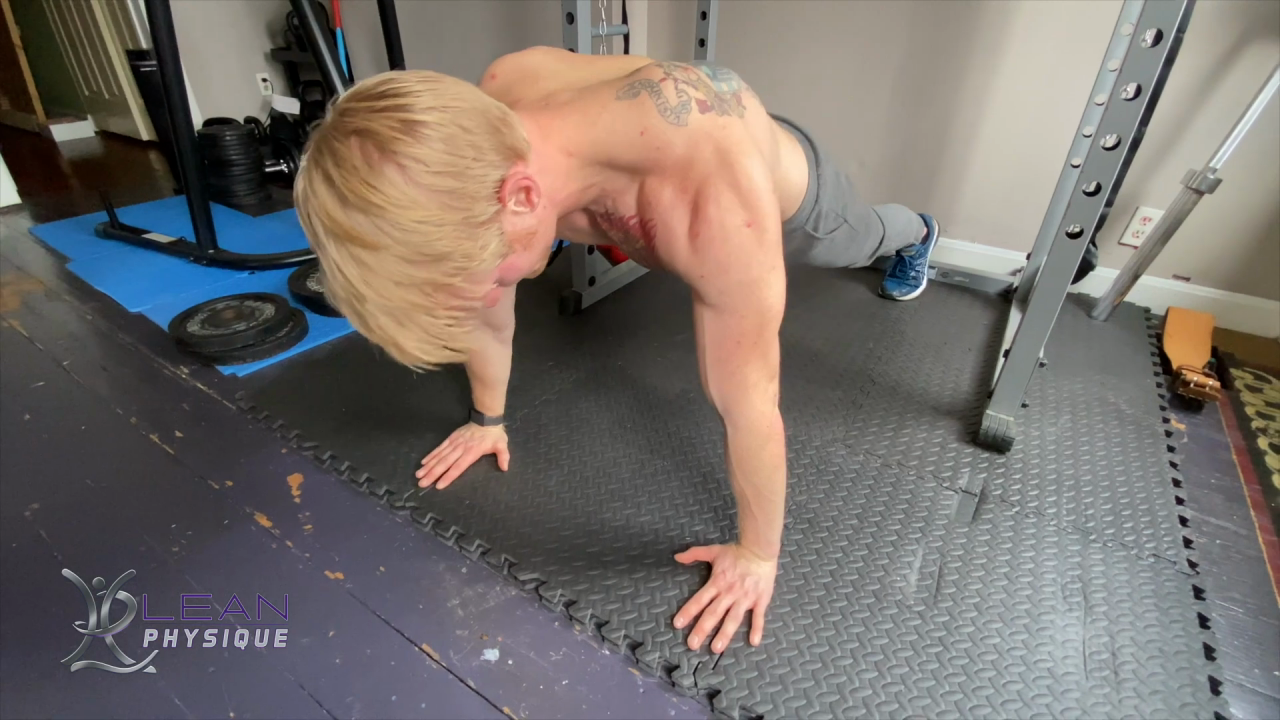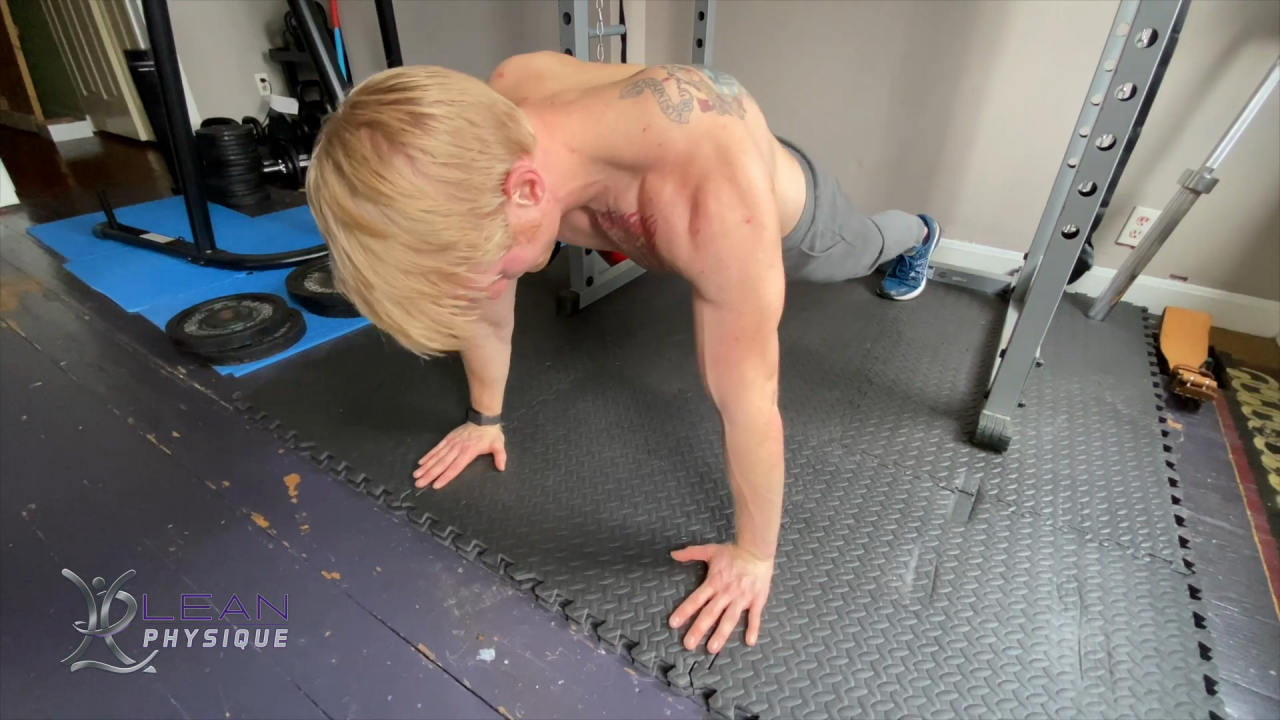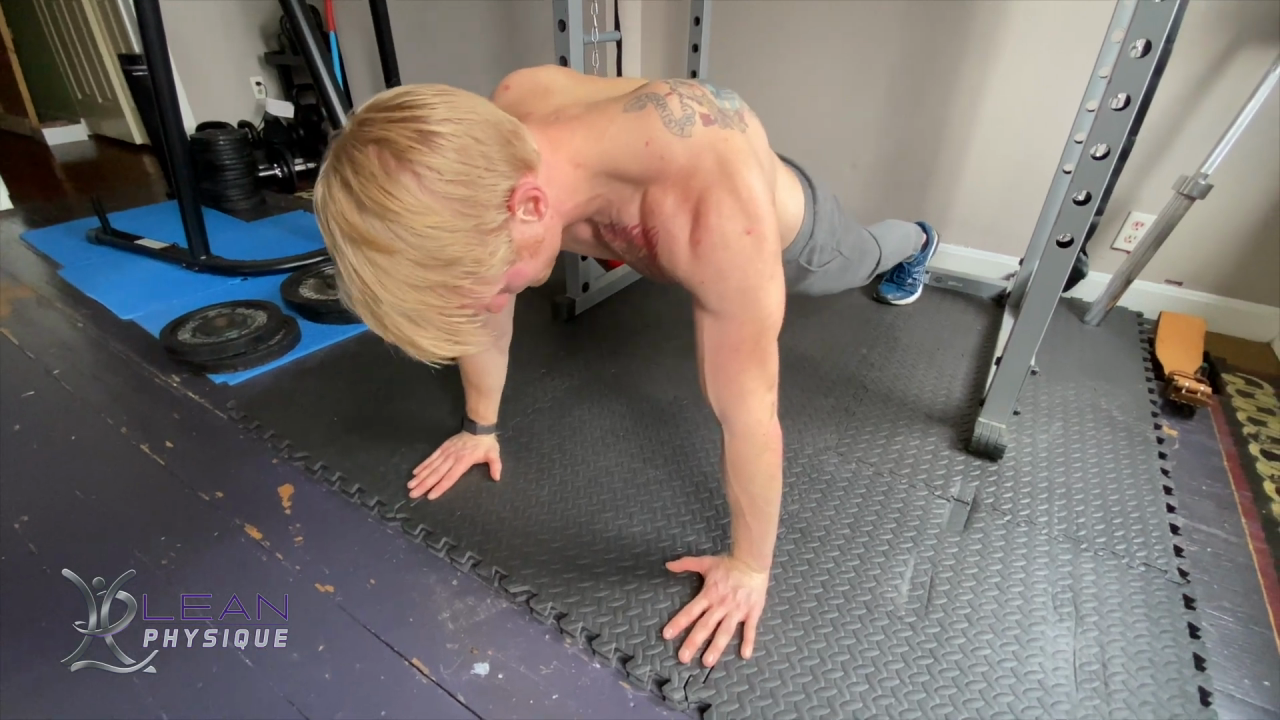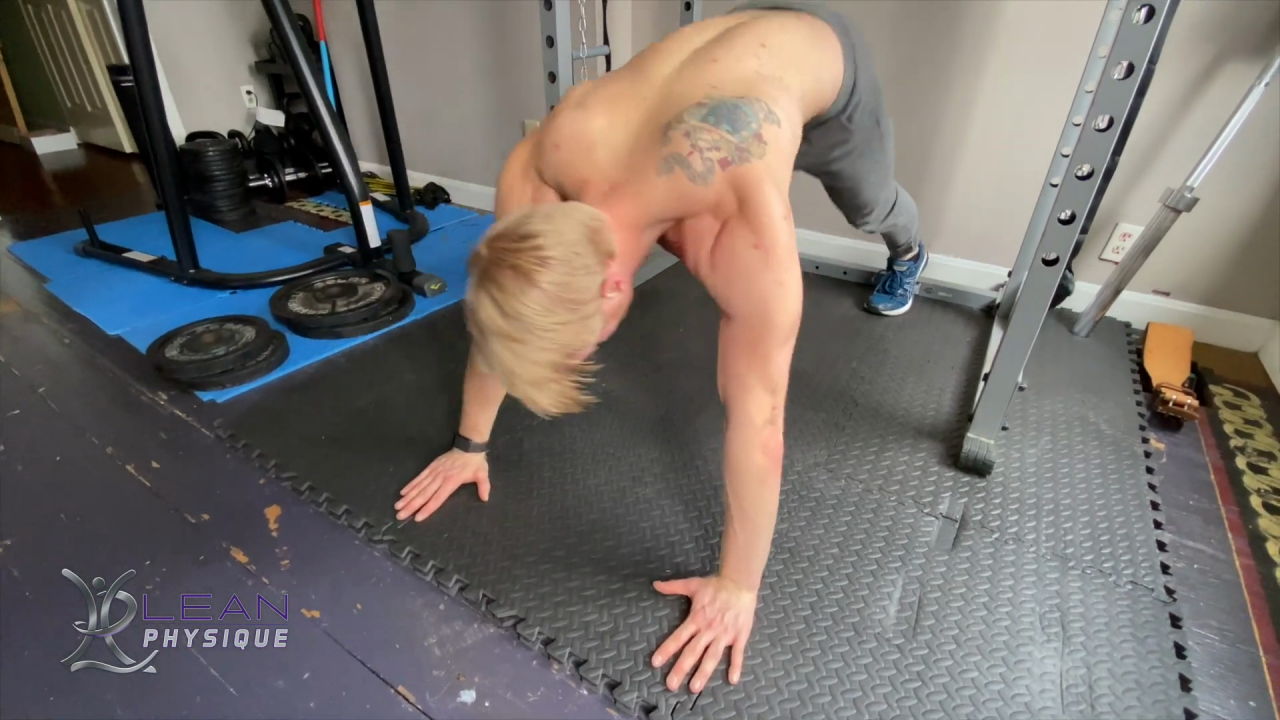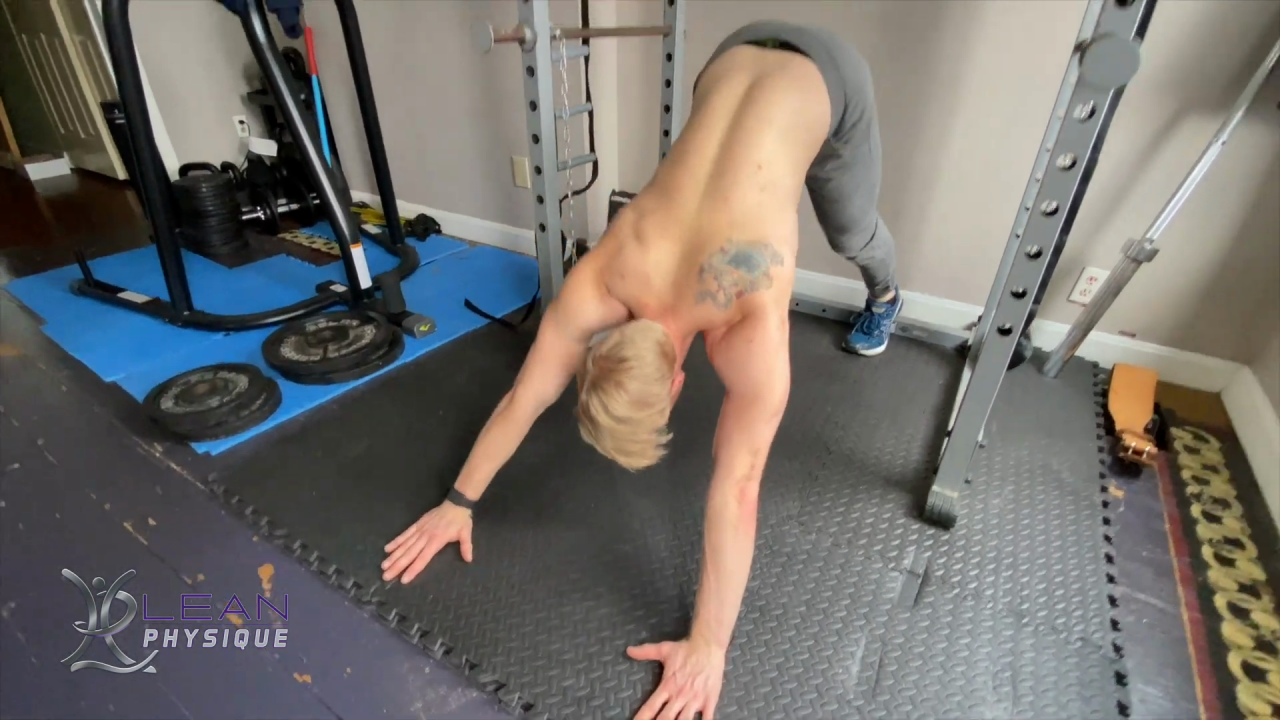
dt=0.5s
person 1, frame 1
left shoulder: (709, 197)
right shoulder: (477, 138)
left elbow: (748, 406)
right elbow: (483, 311)
left wrist: (757, 555)
right wrist: (487, 418)
left hip: (790, 198)
left knee: (861, 243)
left ankle: (914, 232)
person 1, frame 2
left shoulder: (707, 196)
right shoulder: (485, 143)
left elbow: (748, 405)
right elbow: (483, 308)
left wrist: (753, 555)
right wrist: (485, 419)
left hip: (786, 218)
left knee: (861, 248)
left ankle: (914, 233)
person 1, frame 3
left shoulder: (711, 207)
right shoulder: (491, 151)
left elbow: (748, 414)
right elbow: (486, 319)
left wrist: (749, 567)
right wrist: (480, 427)
left hip: (786, 232)
right hip: (692, 230)
left knee: (860, 257)
left ankle: (914, 241)
person 1, frame 4
left shoulder: (743, 231)
right shoulder: (536, 172)
left elbow: (755, 417)
right elbow: (506, 318)
left hip: (829, 61)
left knee: (870, 208)
left ankle: (906, 252)
person 1, frame 5
left shoulder: (749, 329)
right shoulder: (600, 284)
left elbow: (737, 485)
right elbow: (524, 397)
left wrist: (708, 650)
right wrist: (459, 502)
left hip: (827, 80)
right hip: (741, 59)
left knee: (851, 232)
left ankle: (883, 297)
